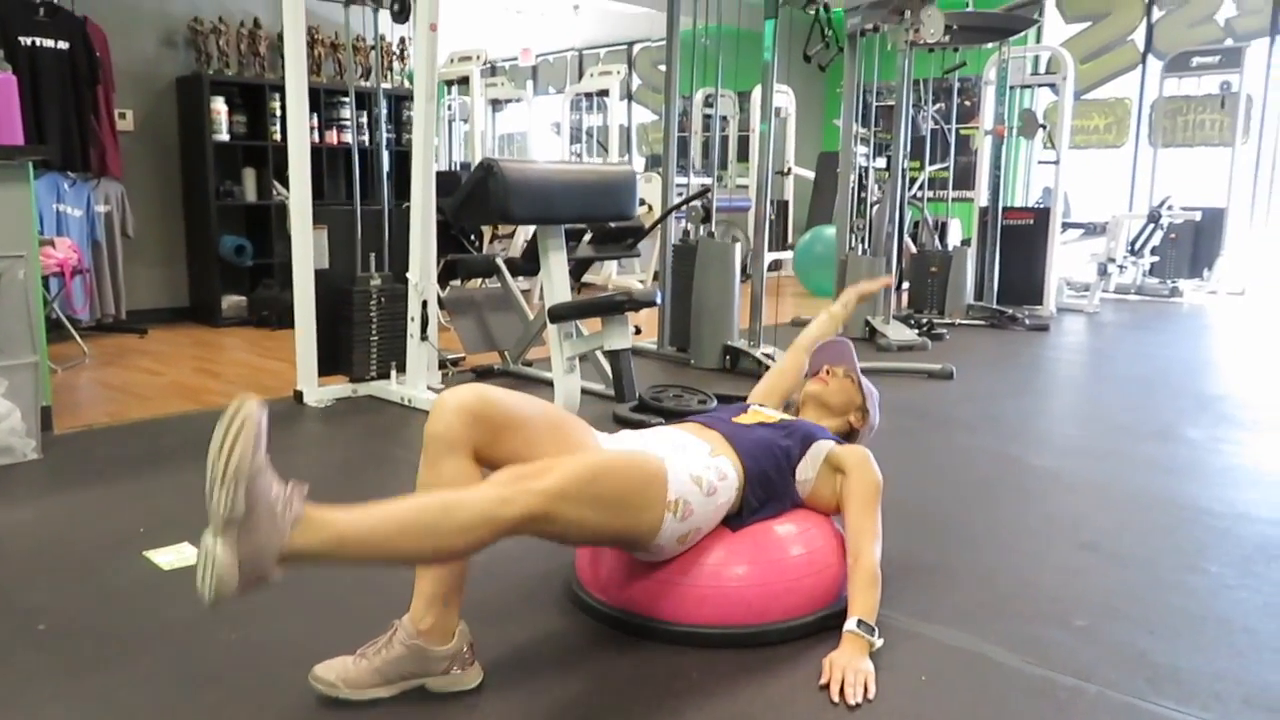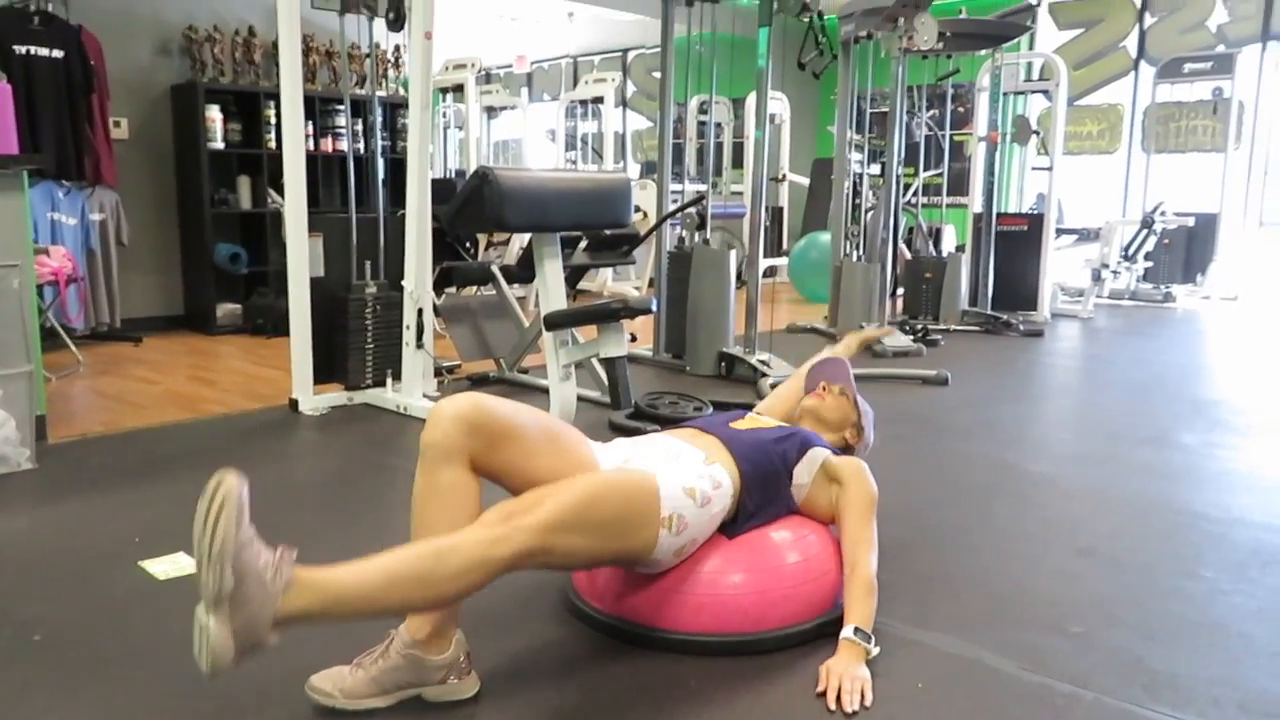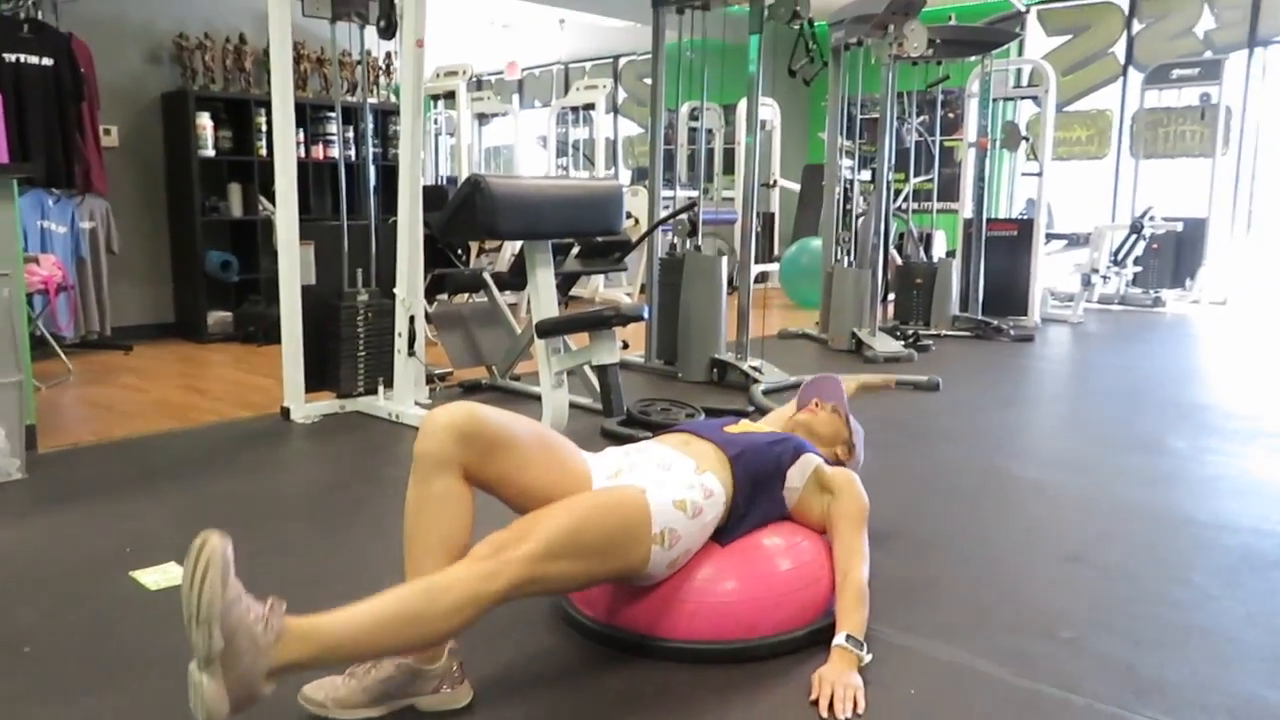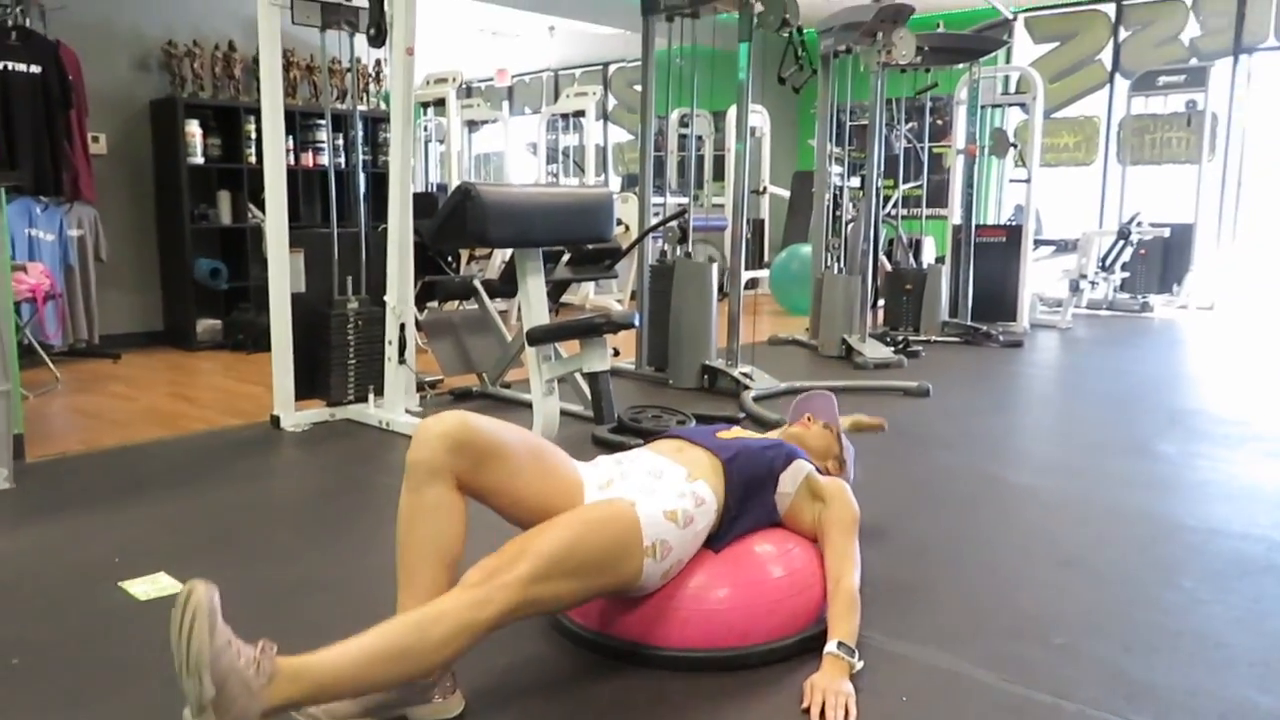
dt=0.1s
person 1, frame 1
left shoulder: (846, 460)
right shoulder: (764, 408)
left elbow: (865, 551)
right elbow: (799, 354)
left wrist: (857, 636)
right wrist: (843, 304)
left hip: (690, 478)
right hip: (630, 448)
left knee: (514, 495)
right knee: (459, 410)
left ankle: (285, 529)
right ankle: (432, 638)
person 1, frame 2
left shoulder: (840, 471)
right shoulder: (766, 426)
left elbow: (862, 559)
right elbow: (798, 379)
left wrist: (853, 642)
right wrist: (846, 345)
left hip: (687, 488)
right hip: (627, 458)
left knee: (508, 532)
right knee: (457, 418)
left ankle: (278, 592)
right ankle: (430, 647)
person 1, frame 3
left shoulder: (832, 481)
right shoulder: (766, 439)
left elbow: (853, 567)
right elbow: (783, 417)
left wrist: (847, 652)
right wrist: (844, 384)
left hip: (679, 495)
right hip: (616, 469)
left knee: (501, 562)
right knee: (450, 428)
left ankle: (269, 648)
right ankle: (424, 657)
person 1, frame 4
left shoulder: (821, 488)
right shoulder: (758, 448)
left elbow: (845, 573)
left wrist: (837, 659)
right wrist: (831, 416)
left hip: (672, 502)
right hip: (607, 478)
left knee: (493, 587)
right knee: (443, 438)
